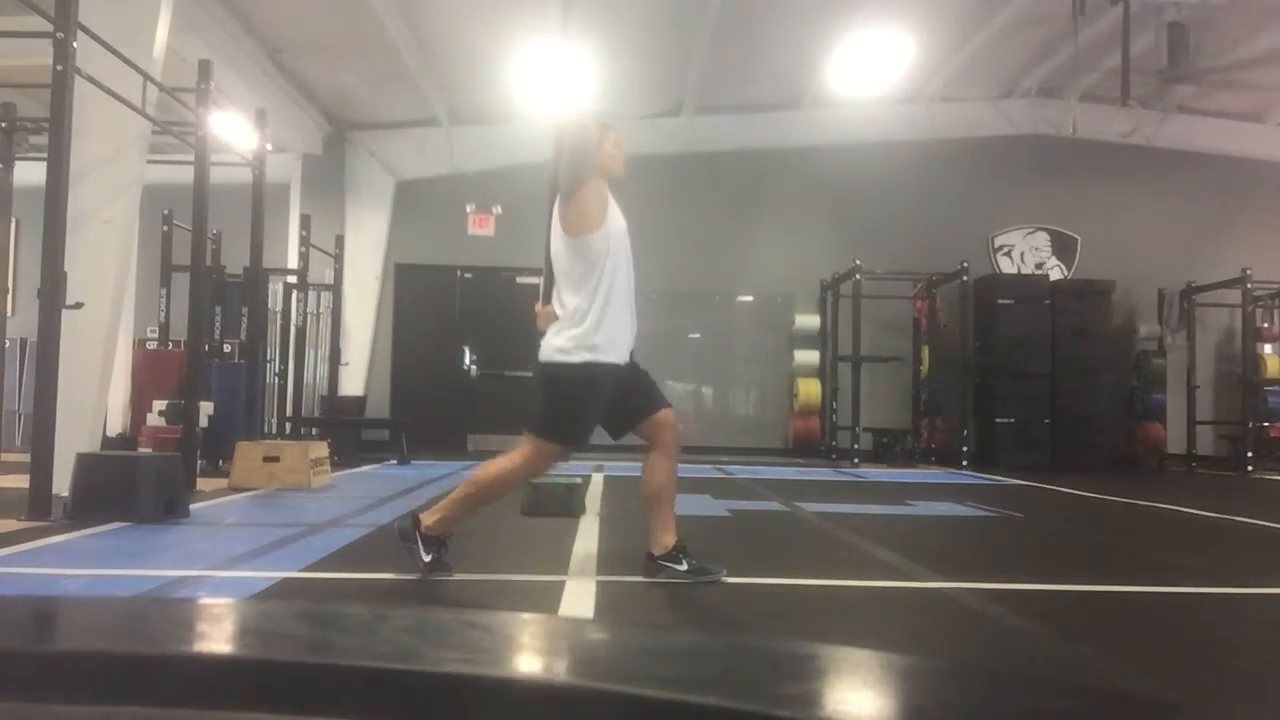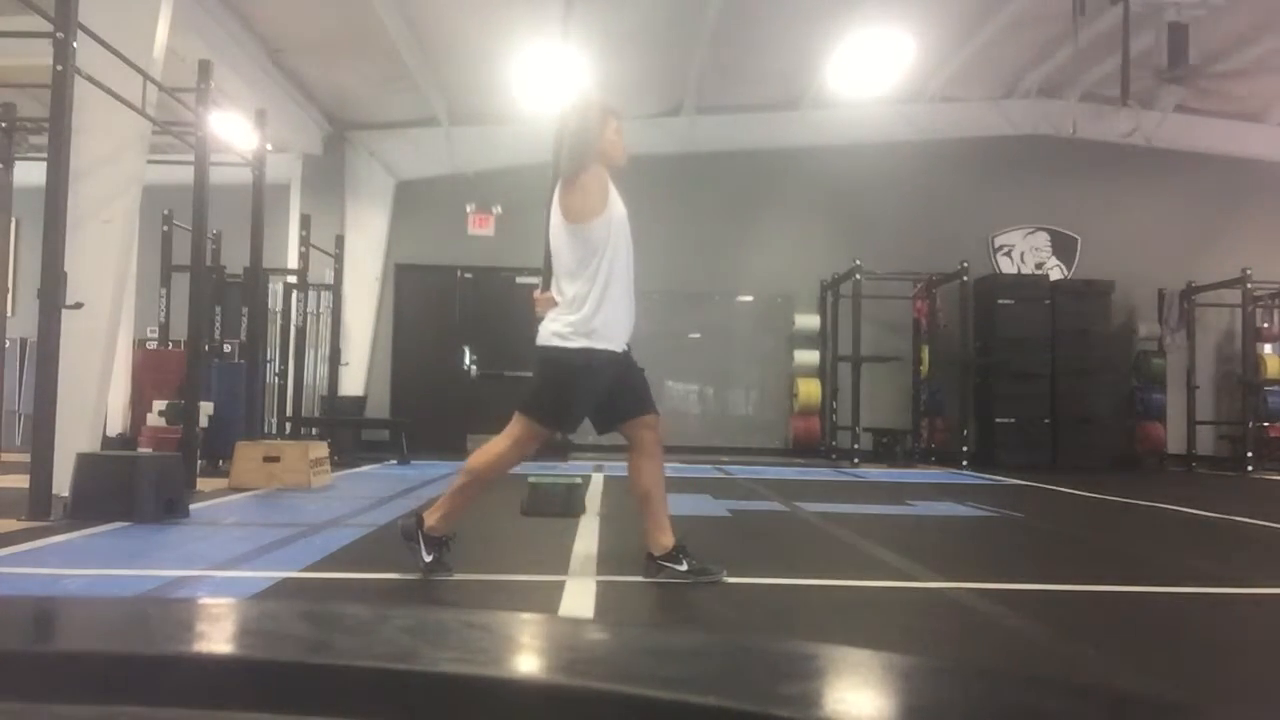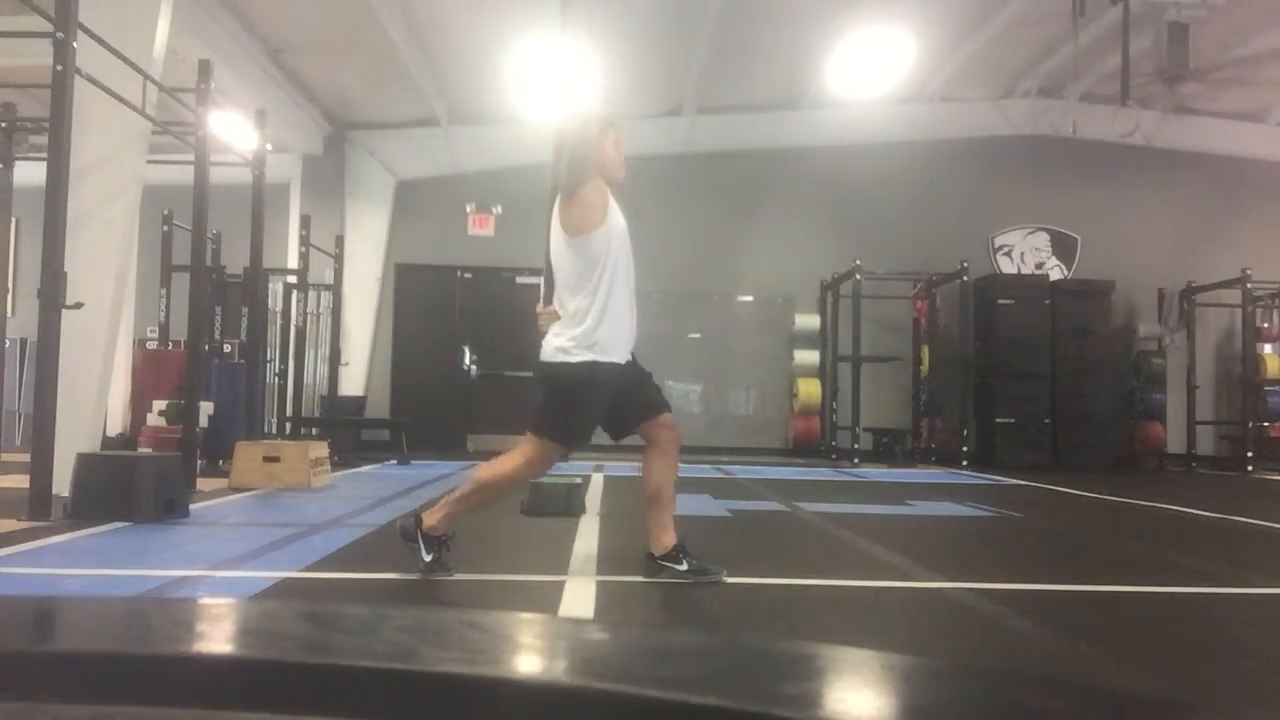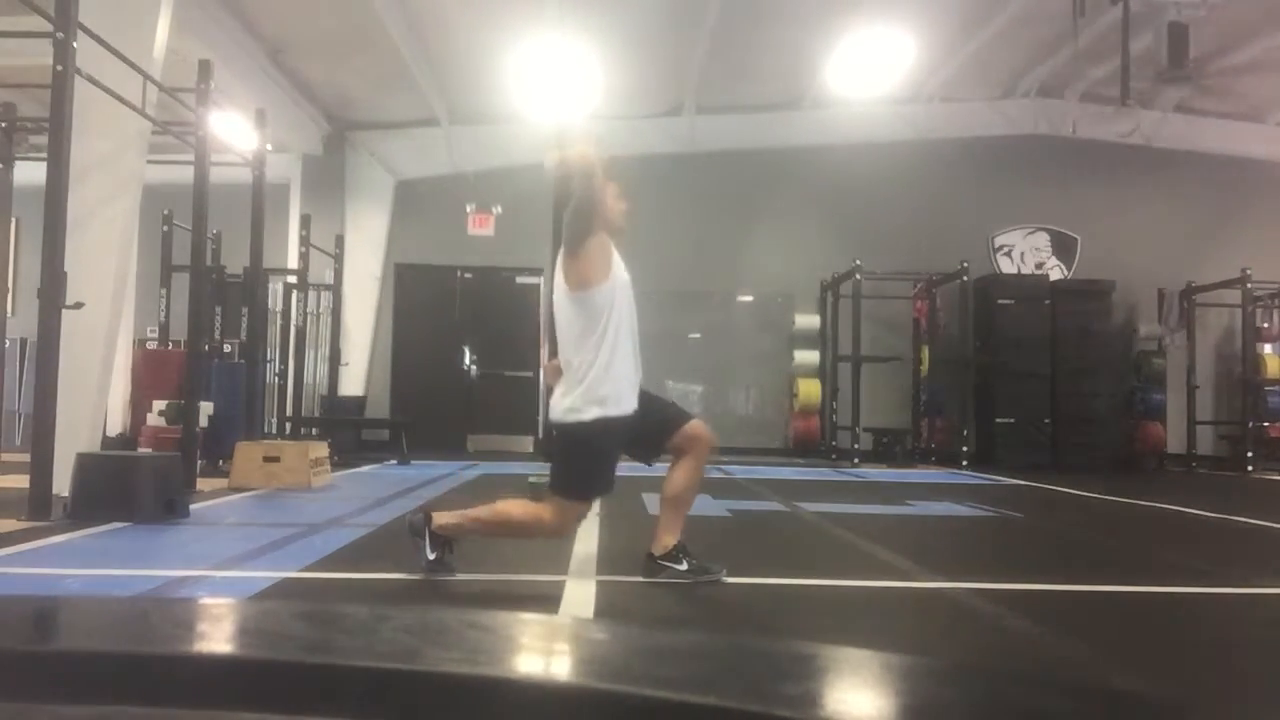
dt=0.3s
person 1, frame 1
left shoulder: (592, 200)
right shoulder: (584, 193)
right elbow: (581, 130)
left hip: (607, 356)
right hip: (578, 360)
left knee: (665, 432)
right knee: (532, 460)
left ankle: (665, 553)
right ankle: (427, 526)
person 1, frame 2
left shoulder: (593, 188)
right shoulder: (584, 180)
right elbow: (581, 125)
left hip: (604, 345)
right hip: (575, 347)
left knee: (648, 436)
right knee: (518, 442)
left ankle: (664, 554)
right ankle: (429, 526)
person 1, frame 3
left shoulder: (594, 200)
right shoulder: (583, 194)
right elbow: (580, 141)
left hip: (609, 355)
right hip: (581, 360)
left knee: (664, 432)
right knee: (535, 457)
left ankle: (665, 553)
right ankle: (430, 524)
person 1, frame 4
left shoulder: (594, 256)
right shoulder: (585, 249)
right elbow: (584, 190)
right wrist: (586, 171)
left hip: (617, 400)
right hip: (591, 412)
left knee: (698, 439)
right knee: (557, 520)
left ankle: (665, 553)
right ankle: (437, 525)
